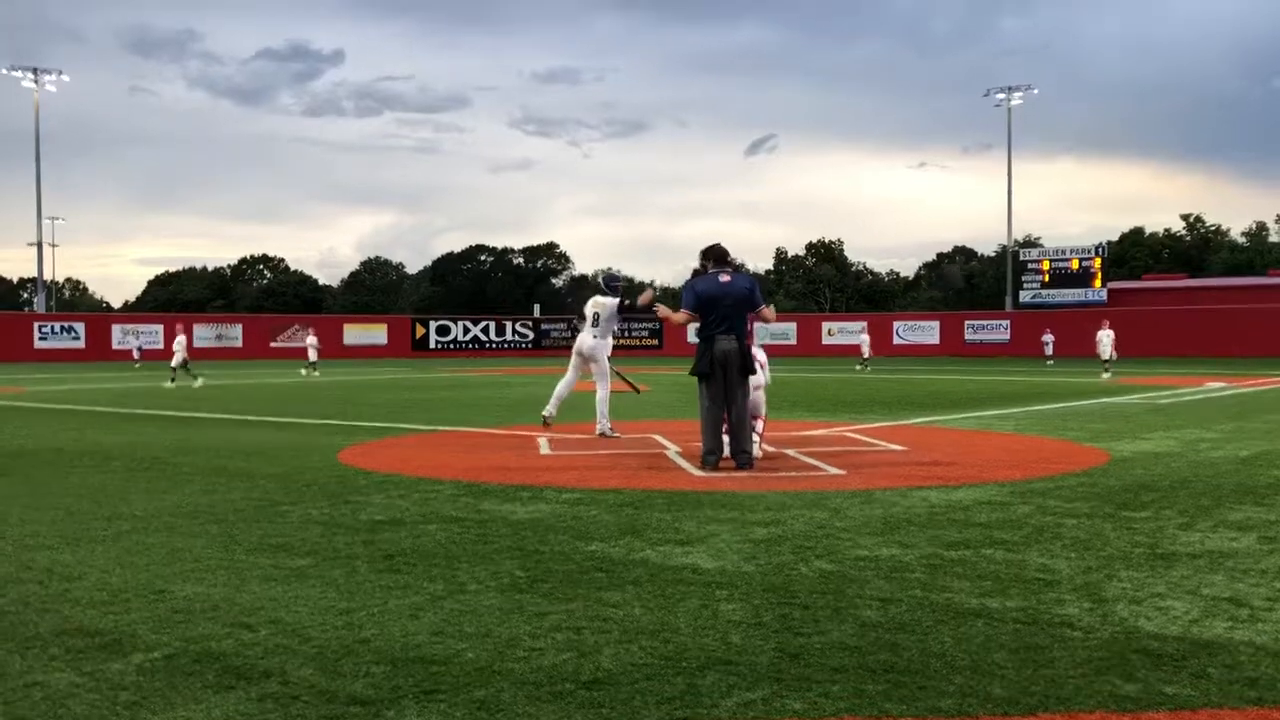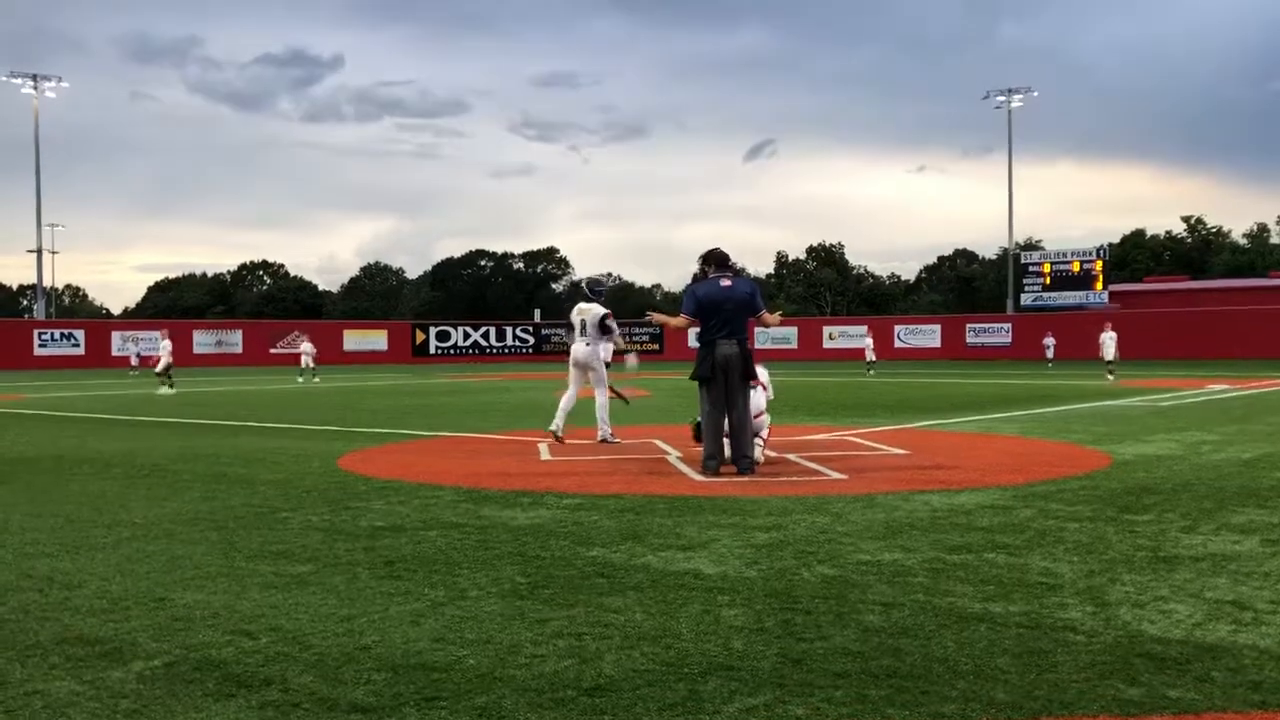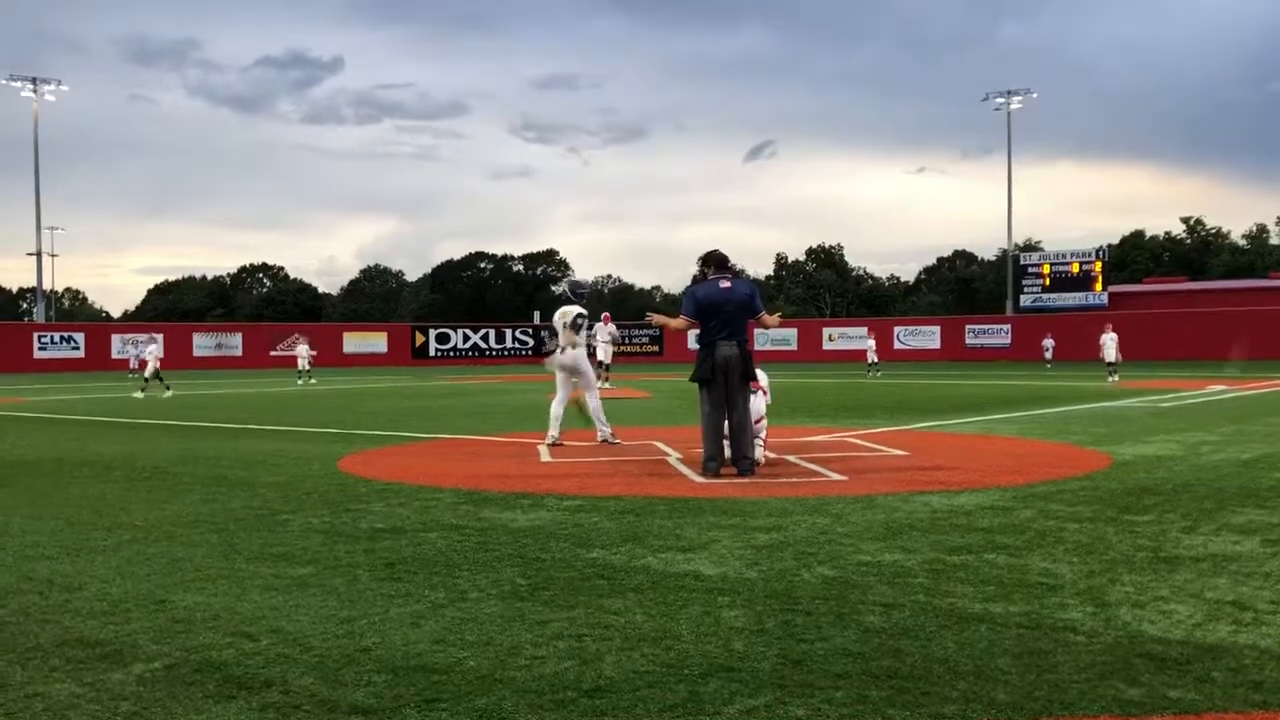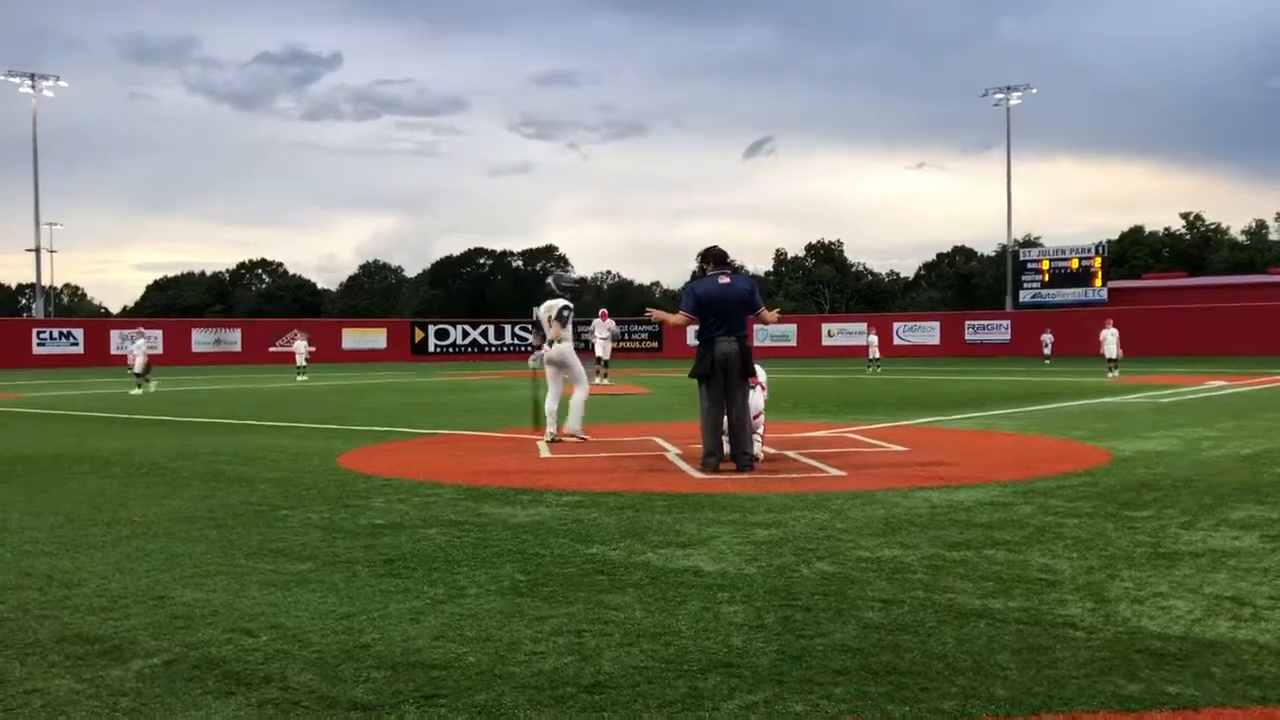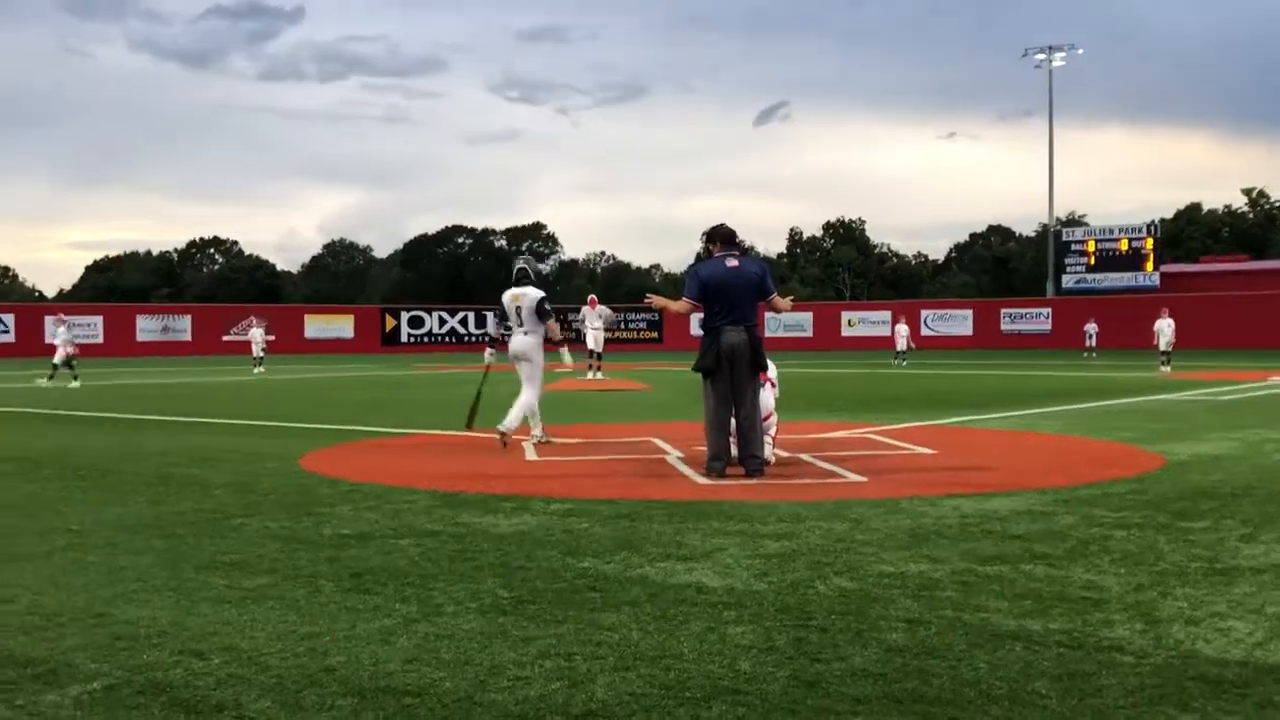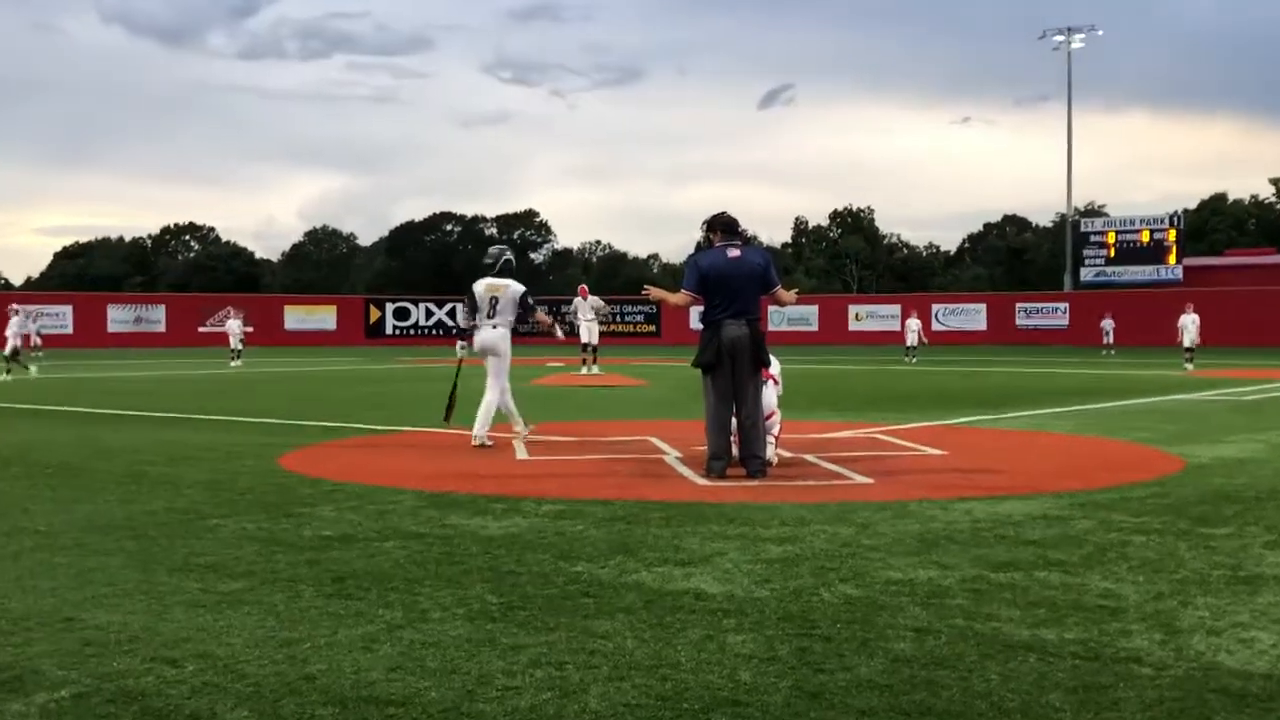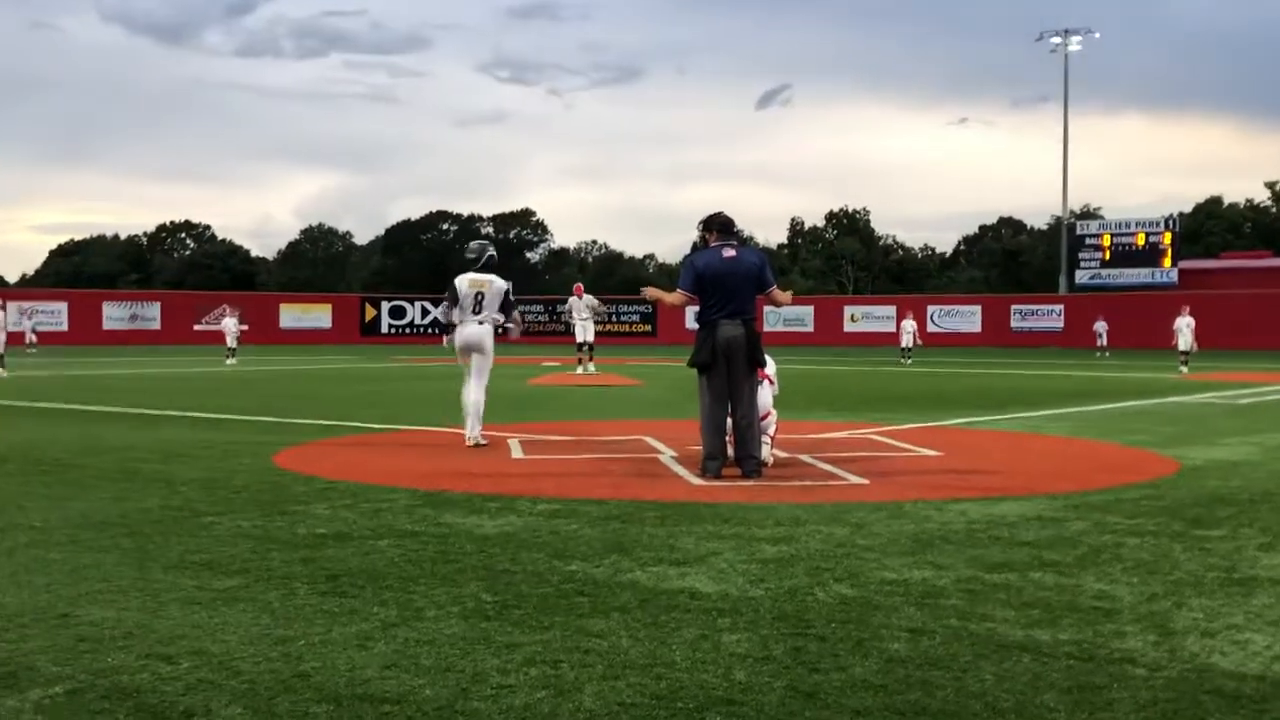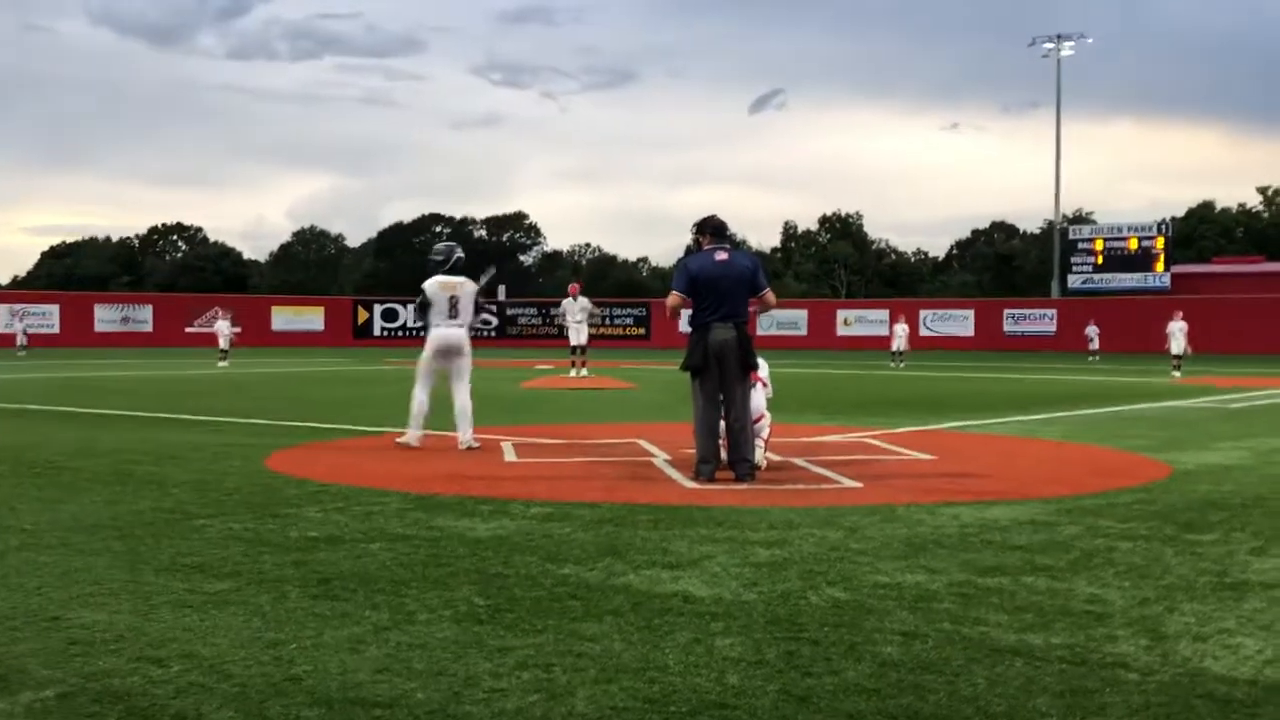
dt=0.2s
person 1, frame 1
left shoulder: (696, 284)
right shoulder: (747, 281)
left elbow: (683, 318)
right elbow: (765, 316)
left wrist: (666, 313)
right wrist: (771, 314)
left hip: (711, 349)
right hip: (737, 347)
left knee: (711, 404)
right knee: (739, 404)
left ankle: (711, 457)
right ankle: (743, 457)
person 1, frame 2
left shoulder: (697, 289)
right shoulder: (748, 285)
left elbow: (683, 323)
right elbow: (766, 320)
left wrist: (663, 319)
right wrist: (775, 320)
left hip: (711, 354)
right hip: (738, 352)
left knee: (712, 409)
right knee: (740, 409)
left ankle: (712, 462)
right ankle: (744, 462)
person 1, frame 3
left shoulder: (697, 291)
right shoulder: (748, 287)
left elbow: (682, 325)
right elbow: (765, 322)
left wrist: (663, 320)
right wrist: (774, 320)
left hip: (711, 355)
right hip: (738, 354)
left knee: (712, 411)
right knee: (740, 410)
left ankle: (712, 464)
right ankle: (745, 463)
person 1, frame 4
left shoulder: (696, 287)
right shoulder: (747, 283)
left elbow: (682, 320)
right elbow: (764, 318)
left wrist: (662, 316)
right wrist: (773, 317)
left hip: (711, 351)
right hip: (738, 349)
left knee: (711, 407)
right knee: (739, 406)
left ankle: (711, 460)
right ankle: (744, 460)
person 1, frame 5
left shoulder: (701, 269)
right shoulder: (757, 266)
left elbow: (685, 308)
right elbow: (776, 305)
left wrist: (663, 303)
right wrist: (786, 304)
left hip: (717, 342)
right hip: (747, 340)
left knee: (717, 404)
right knee: (749, 403)
left ankle: (717, 463)
right ankle: (754, 462)
person 1, frame 6
left shoulder: (701, 260)
right shoulder: (760, 256)
left elbow: (684, 300)
right elbow: (781, 298)
left wrist: (661, 295)
right wrist: (791, 298)
left hip: (717, 336)
right hip: (749, 335)
left knee: (718, 402)
right knee: (750, 401)
left ankle: (717, 463)
right ankle: (755, 463)
person 1, frame 7
left shoulder: (697, 260)
right shoulder: (756, 257)
left elbow: (680, 300)
right elbow: (776, 298)
left wrist: (658, 294)
right wrist: (787, 299)
left hip: (712, 336)
right hip: (744, 335)
left knee: (713, 402)
right knee: (746, 402)
left ankle: (712, 464)
right ankle: (750, 464)
person 1, frame 8
left shoulder: (690, 263)
right shoulder: (749, 260)
left elbow: (674, 303)
right elbow: (769, 301)
left wrist: (671, 313)
right wrist: (748, 310)
left hip: (705, 338)
right hip: (737, 338)
left knee: (706, 406)
right knee: (739, 405)
left ankle: (706, 467)
right ankle: (744, 467)
person 2, frame 1
left shoulder: (592, 301)
right shoulder: (615, 304)
left elbow: (582, 322)
right elbow: (638, 303)
left hip: (581, 341)
right hip: (597, 345)
left knee: (569, 378)
right knee: (603, 386)
left ankle: (550, 411)
right ankle: (603, 427)
person 2, frame 2
left shoulder: (576, 309)
right shoulder: (601, 312)
left elbow: (571, 332)
right elbow: (612, 335)
left hip: (575, 350)
right hip: (591, 351)
left knee: (572, 390)
right knee: (601, 392)
left ankle: (557, 425)
right ankle: (604, 433)
person 2, frame 3
left shoulder: (558, 313)
right shoulder: (580, 312)
left elbow: (556, 338)
right elbow: (571, 333)
left wrist: (556, 354)
right wrist: (559, 352)
left hip: (561, 356)
right hip: (577, 354)
left knee: (561, 396)
right knee: (592, 394)
left ankle: (552, 435)
right ankle: (604, 433)
person 2, frame 4
left shoulder: (542, 308)
right shoulder: (564, 305)
left elbow: (540, 333)
right elbow: (557, 327)
left wrist: (537, 352)
right wrist: (549, 346)
left hip: (549, 351)
right hip: (563, 349)
left knee: (553, 391)
right knee: (582, 386)
left ankle: (551, 431)
right ankle: (573, 426)
person 2, frame 5
left shoulder: (506, 295)
right shoulder: (537, 295)
left elbow: (498, 323)
right elbow: (549, 323)
left wrist: (491, 347)
right wrist: (560, 344)
left hip: (514, 343)
right hip: (532, 343)
left knee: (528, 388)
right knee: (531, 391)
left ankle: (536, 432)
right ankle: (508, 426)
person 2, frame 6
left shoulder: (478, 285)
right shoulder: (517, 288)
left elbow: (468, 313)
right elbow: (535, 313)
left wrist: (463, 339)
right wrist: (553, 325)
left hip: (480, 336)
right hip: (500, 337)
left knee: (501, 383)
right knee: (495, 386)
left ankle: (518, 426)
right ankle: (480, 434)
person 2, frame 7
left shoulder: (460, 280)
right shoulder: (501, 284)
left elbow: (449, 309)
right elbow: (513, 314)
left wrist: (449, 331)
right wrist: (516, 327)
left hip: (463, 332)
right hip: (484, 333)
left knee: (469, 382)
right knee: (479, 384)
left ankle: (472, 427)
right ankle: (473, 435)
person 2, frame 8
left shoulder: (430, 284)
right shoulder: (470, 286)
left elbow: (421, 314)
right elbow: (474, 316)
left hip: (437, 336)
right hip: (461, 337)
left knee: (422, 386)
right knee: (461, 389)
left ankle: (413, 434)
right ankle: (466, 437)
